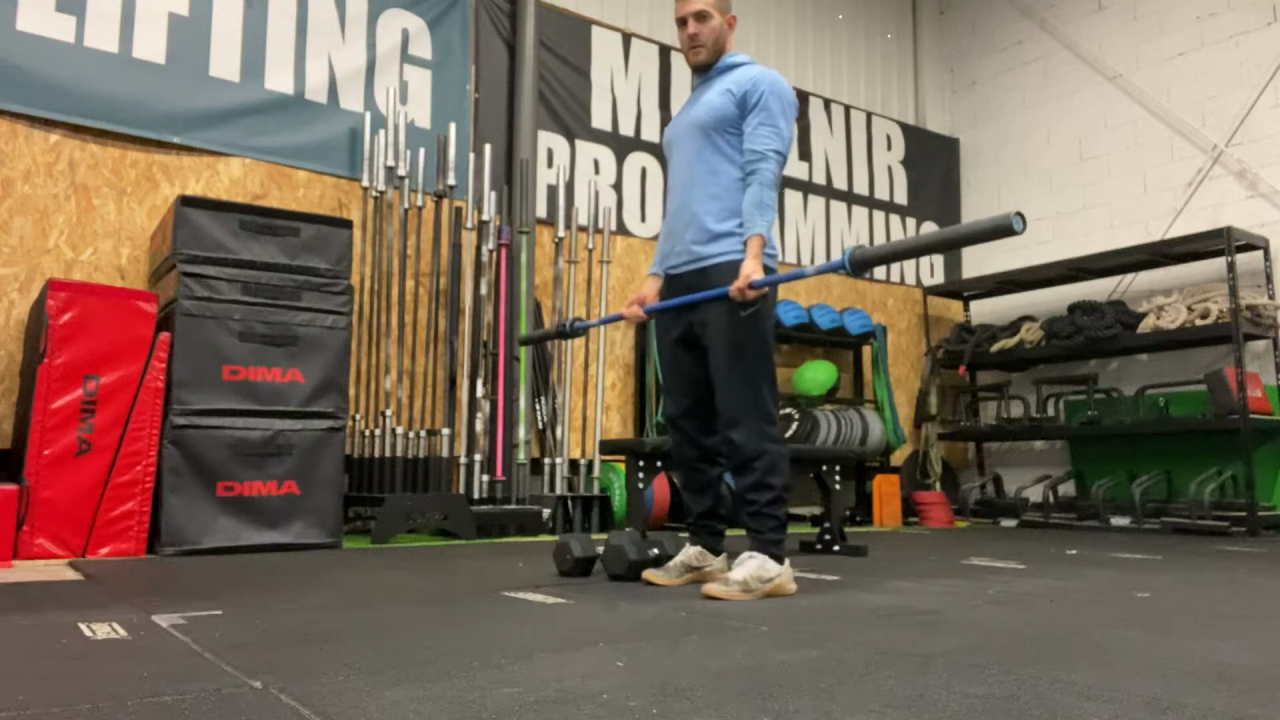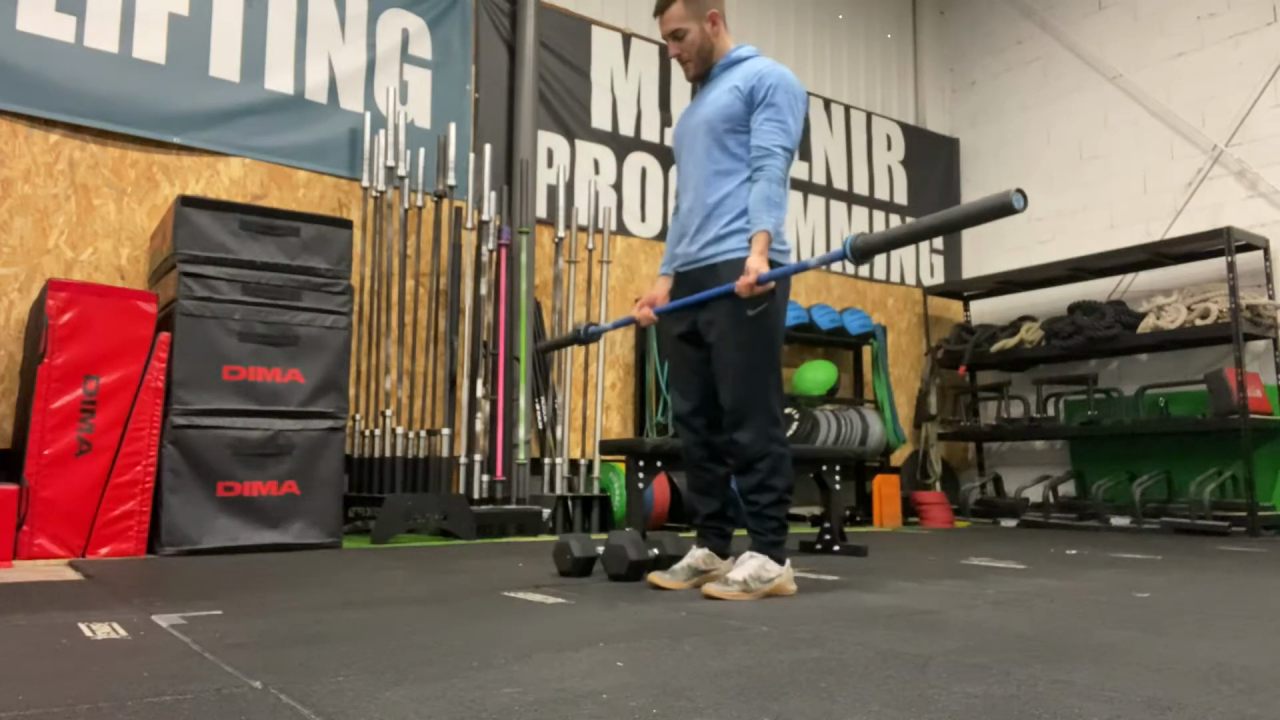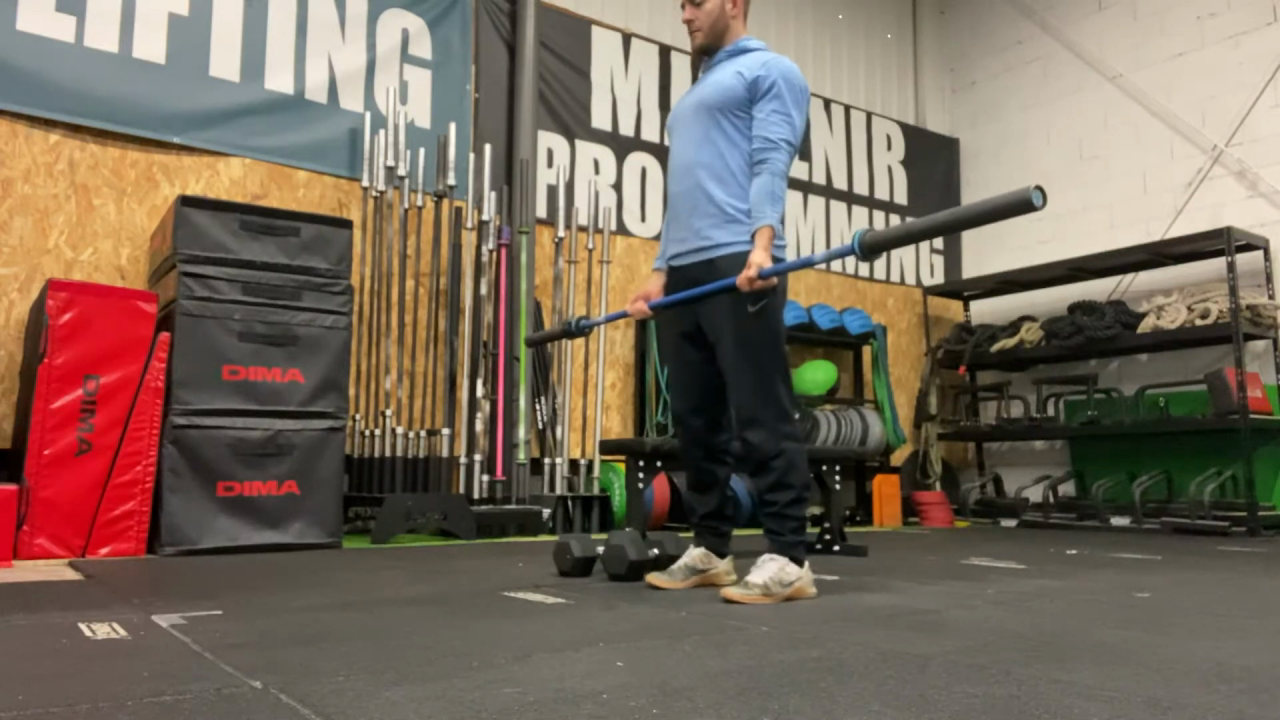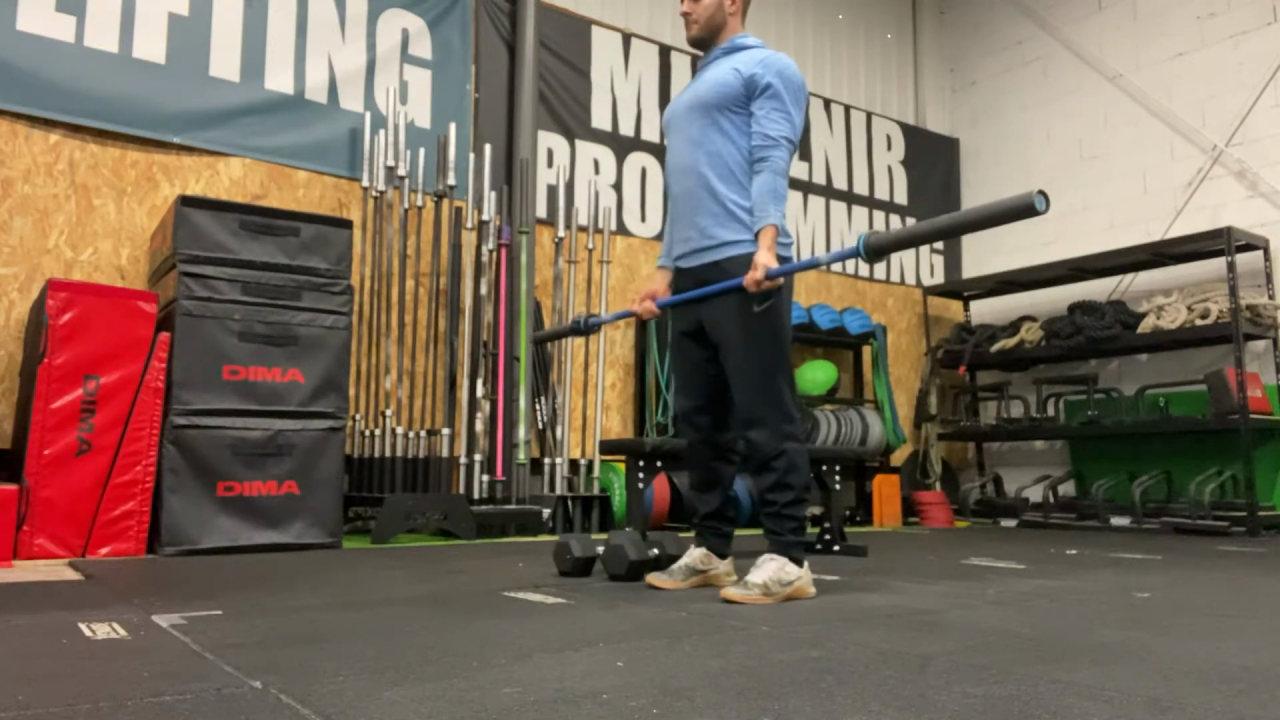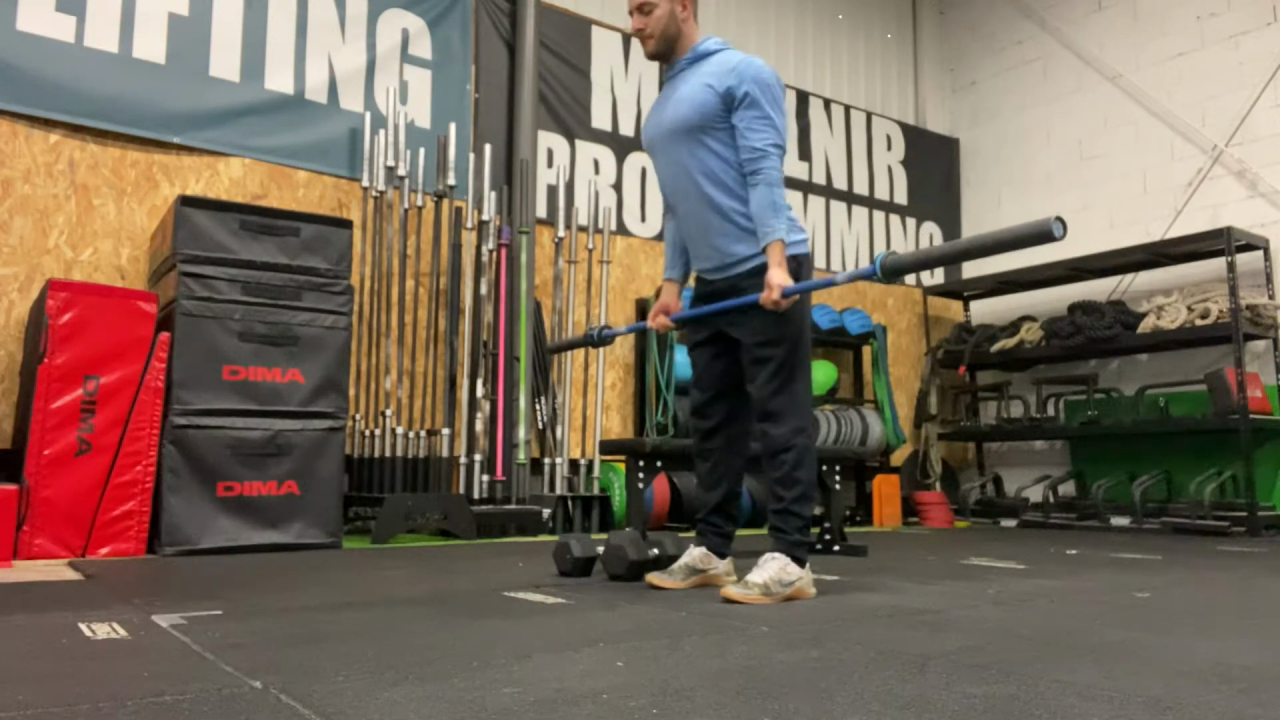
dt=1s
person 1, frame 1
left shoulder: (760, 84)
right shoulder: (684, 116)
left elbow: (763, 173)
left wrist: (753, 251)
right wrist: (655, 277)
left hip: (732, 273)
right hip: (680, 281)
left knee: (745, 416)
right knee: (688, 421)
left ankle: (768, 556)
right ankle: (705, 547)
person 1, frame 2
left shoulder: (767, 79)
right shoulder: (694, 112)
left elbow: (769, 171)
left wrist: (759, 249)
right wrist: (665, 277)
left hip: (742, 274)
right hip: (689, 280)
left knee: (750, 417)
right knee: (697, 421)
left ankle: (769, 556)
right ankle: (712, 548)
person 1, frame 3
left shoulder: (770, 71)
right shoulder: (693, 97)
left elbow: (772, 163)
left wrist: (762, 243)
right wrist: (659, 272)
left hip: (738, 264)
right hip: (685, 273)
left knee: (760, 413)
right knee: (695, 417)
left ankle: (789, 558)
right ankle: (710, 549)
person 1, frame 4
left shoulder: (768, 68)
right shoulder: (690, 94)
left elbow: (771, 162)
left wrist: (765, 243)
right wrist: (664, 270)
left hip: (743, 266)
right hip: (692, 274)
left knee: (763, 414)
right knee: (699, 417)
left ankle: (787, 558)
right ankle: (711, 549)
person 1, frame 5
left shoulder: (741, 72)
right shoulder: (663, 105)
left elbow: (764, 173)
left wrist: (775, 260)
right wrist: (672, 283)
left hip: (763, 274)
right hip: (711, 285)
left knee: (779, 416)
right knee: (714, 419)
left ankle: (790, 559)
right ankle: (712, 549)
